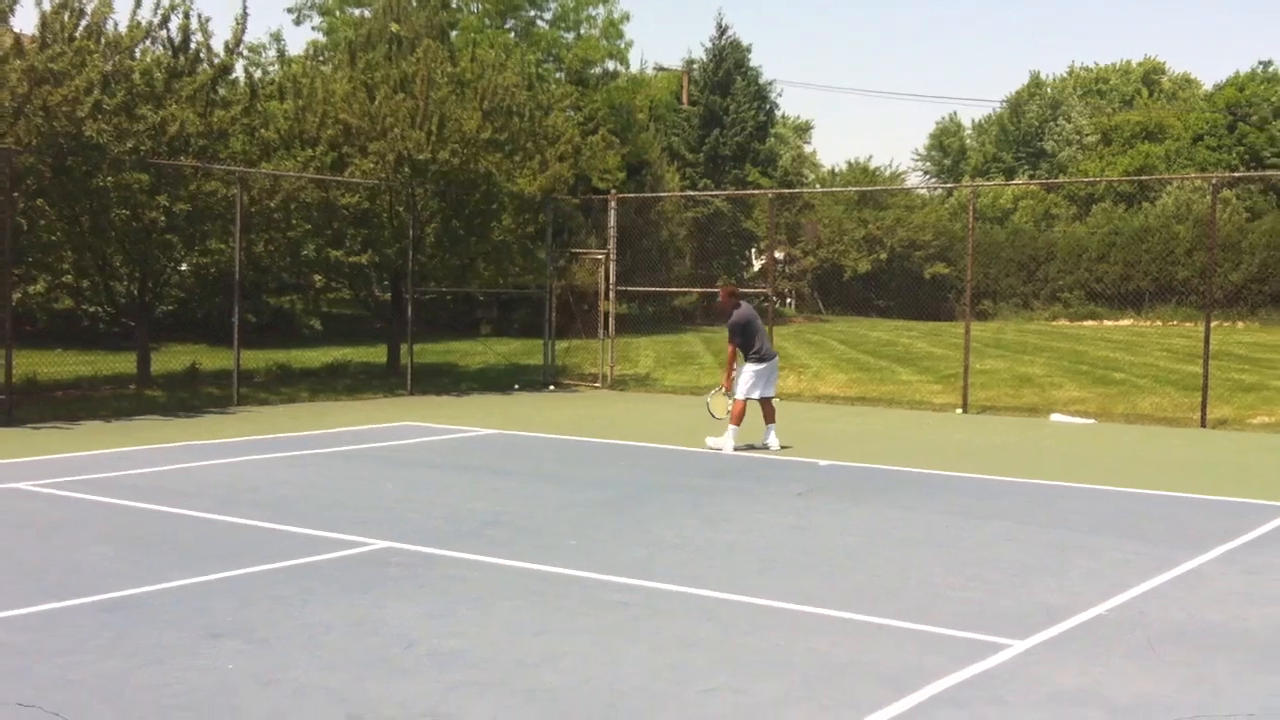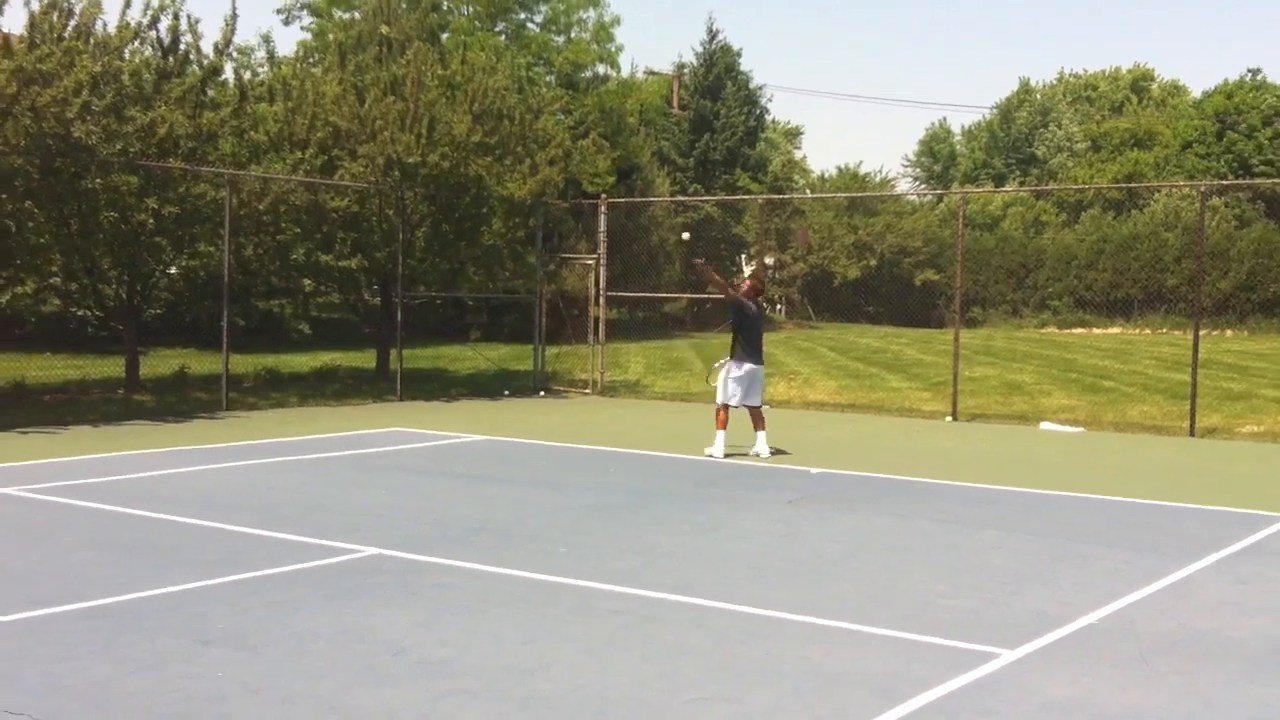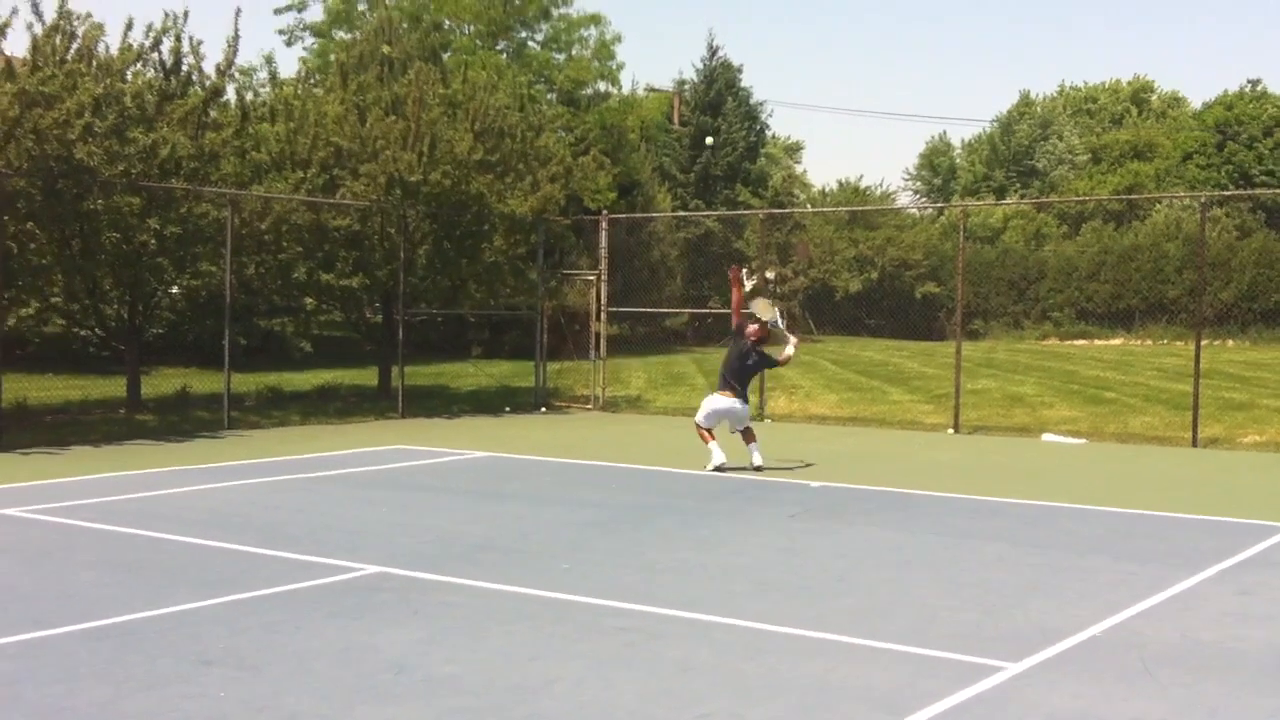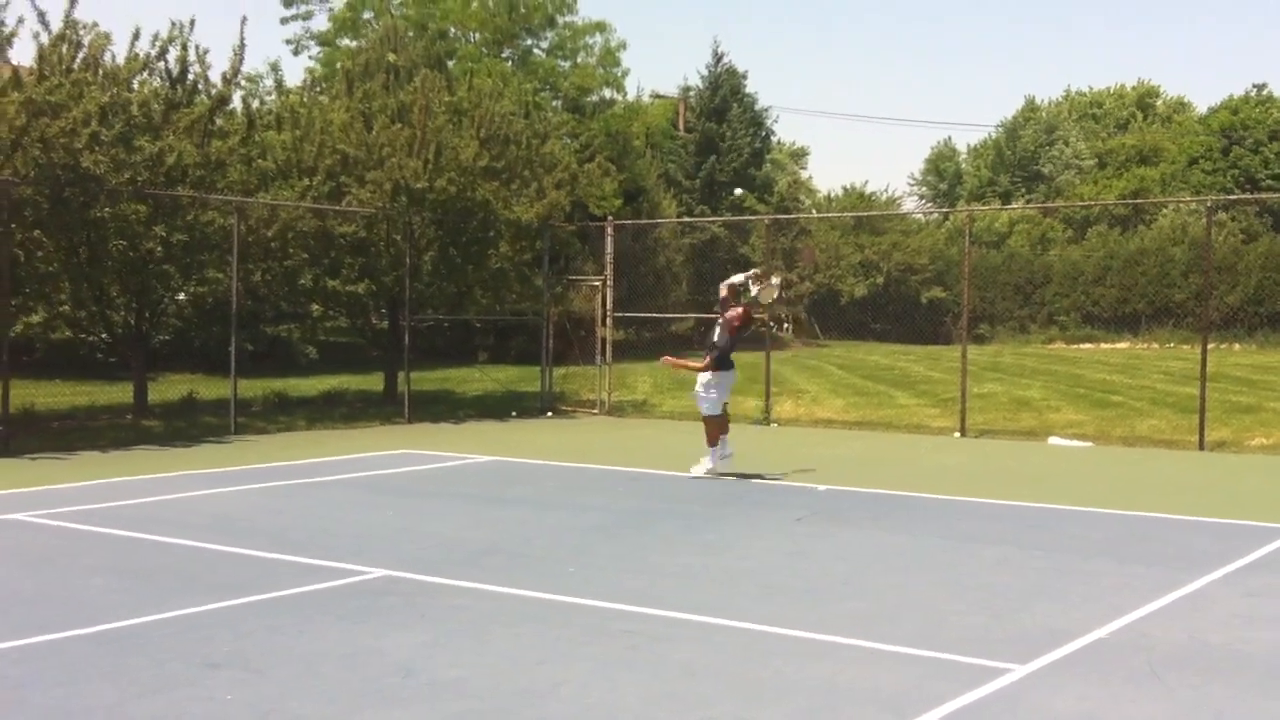
dt=0.4s
person 1, frame 1
left shoulder: (736, 319)
right shoulder: (743, 306)
left elbow: (732, 349)
left wrist: (727, 377)
left hip: (757, 361)
right hip: (770, 358)
left knee: (740, 398)
right knee: (765, 399)
left ankle: (728, 441)
right ankle: (771, 439)
person 1, frame 2
left shoulder: (744, 306)
right shoulder: (759, 309)
left elbow: (726, 290)
left wrist: (707, 271)
left hip: (739, 365)
right hip: (757, 365)
left knee: (723, 404)
right knee: (755, 407)
left ankle: (718, 447)
right ankle: (761, 446)
person 1, frame 3
left shoulder: (740, 342)
right shoulder: (761, 358)
left elbow: (736, 310)
right elbow: (783, 360)
left wrist: (736, 284)
right wrist: (792, 345)
left hip: (720, 400)
right hip: (740, 404)
left knee: (701, 425)
right knee: (744, 428)
left ankle: (717, 456)
right ankle: (756, 457)
person 1, frame 4
left shoulder: (726, 342)
right shoulder: (725, 318)
left elbow: (705, 366)
right elbow: (725, 285)
left wrist: (677, 363)
right wrist: (747, 276)
left hip: (715, 376)
right hip: (724, 372)
left knee: (709, 417)
right knee: (720, 411)
left ankle: (711, 461)
right ankle: (722, 448)
